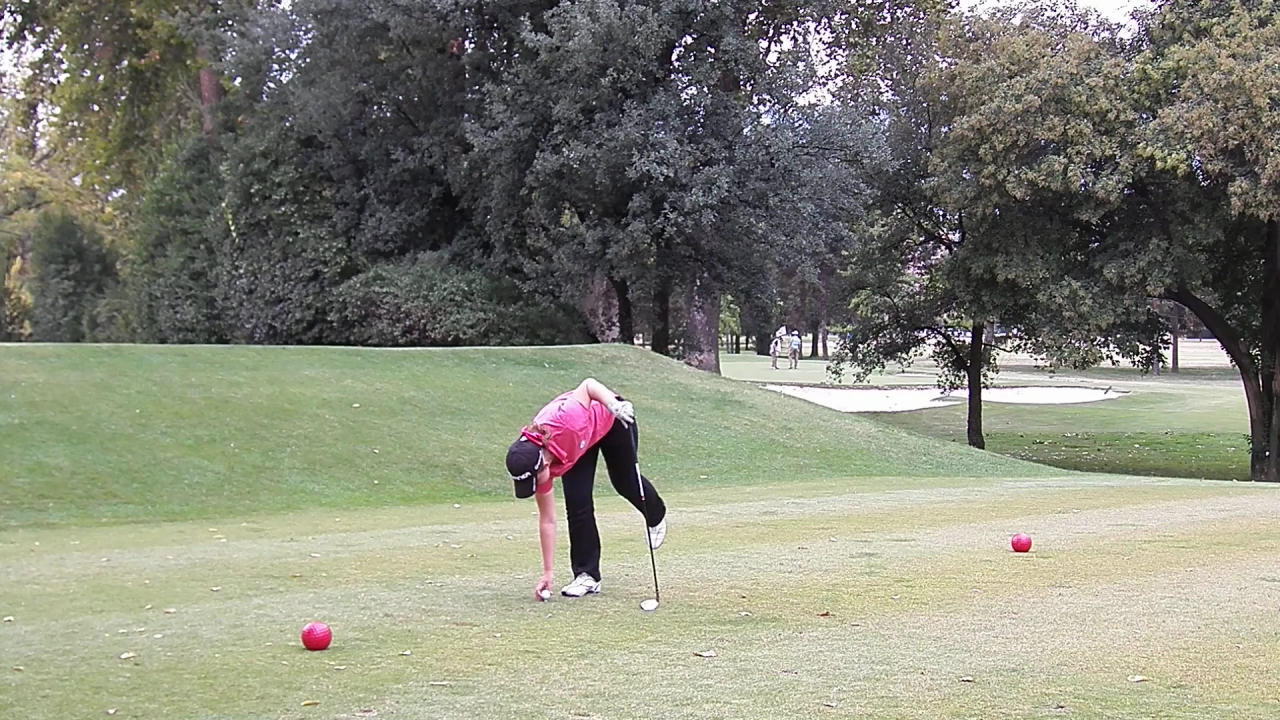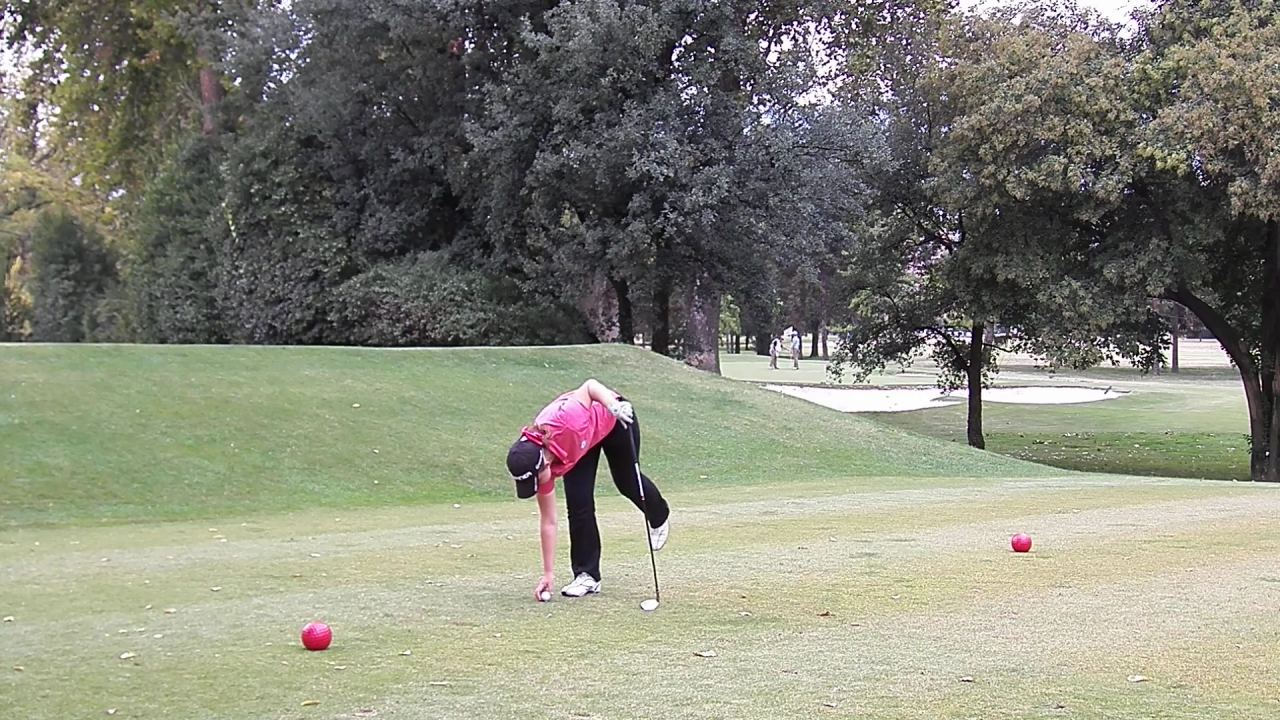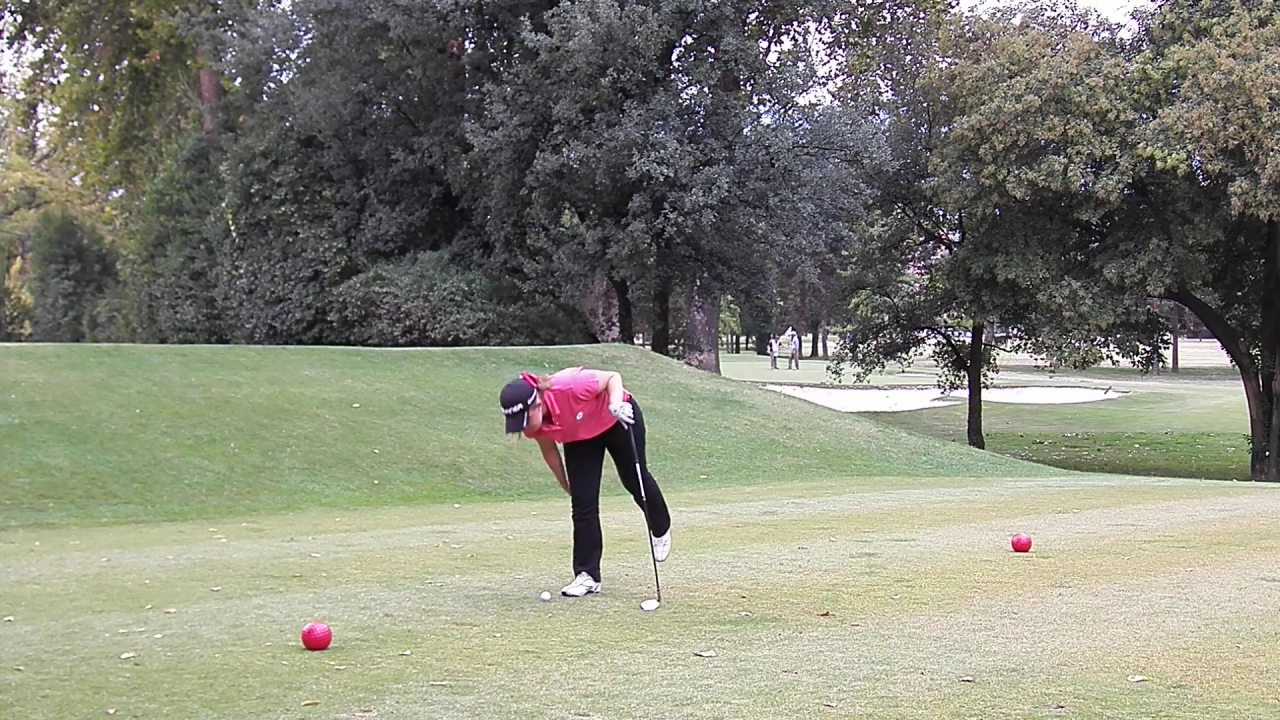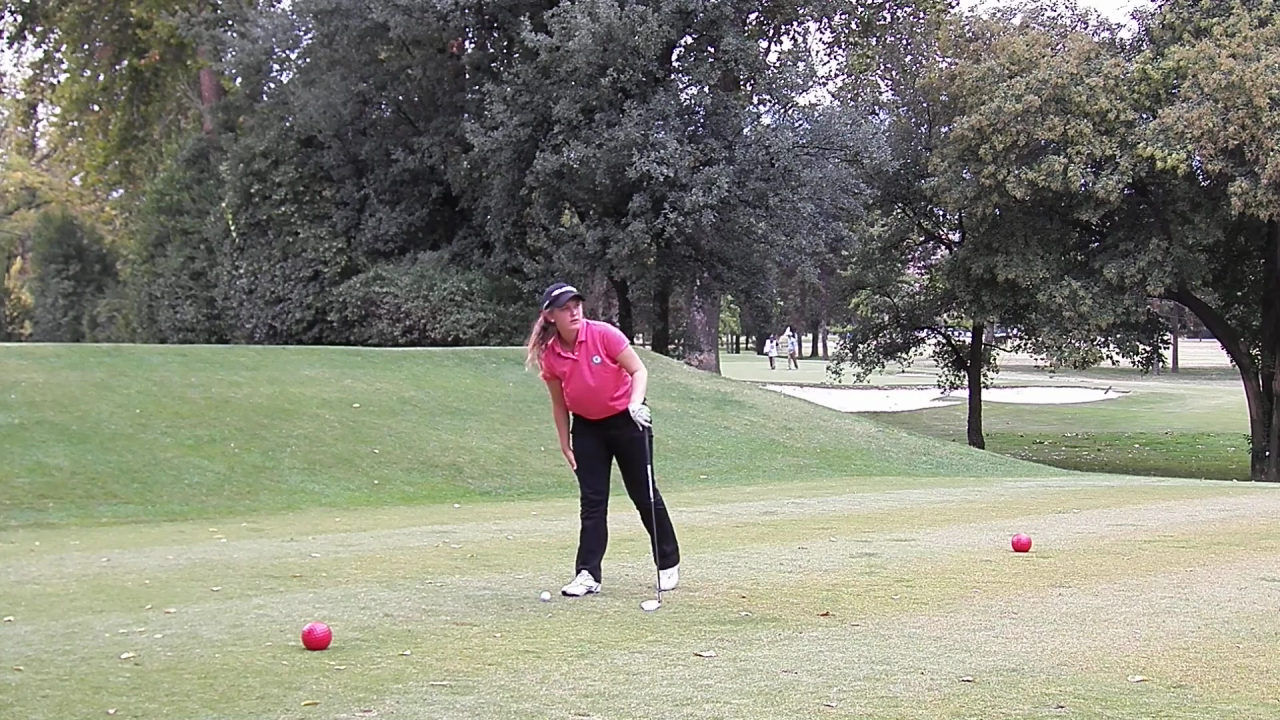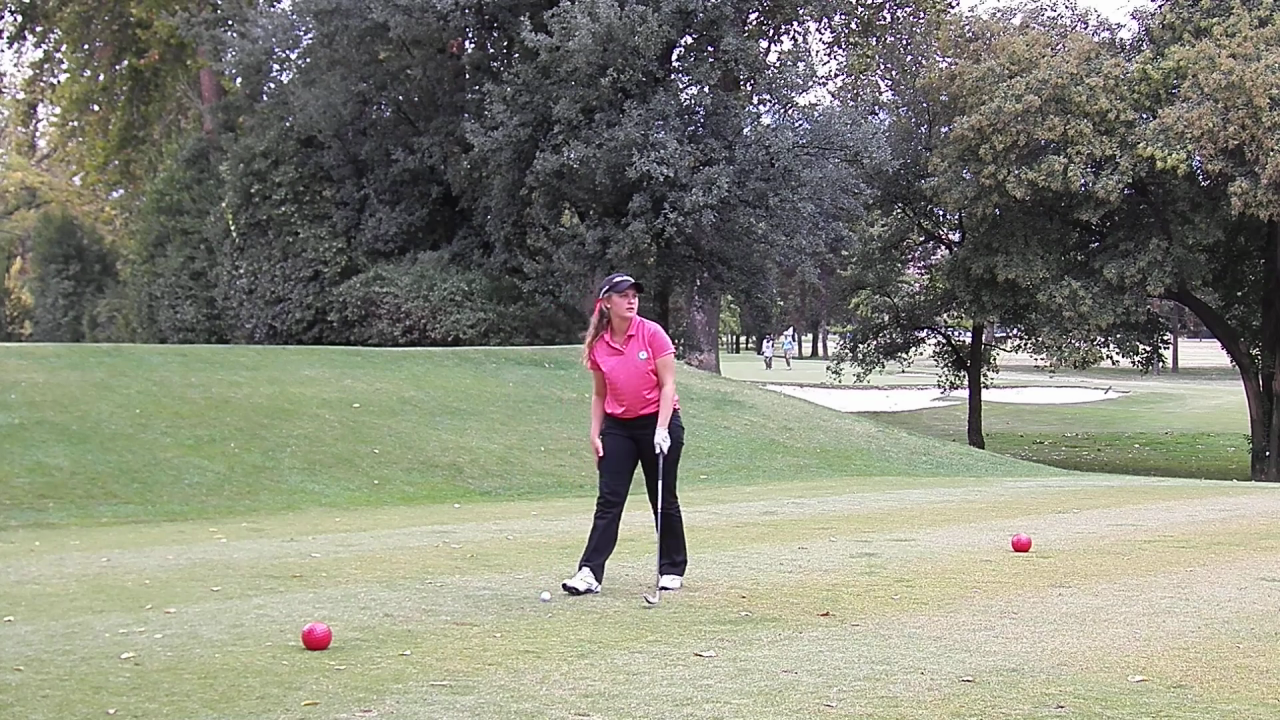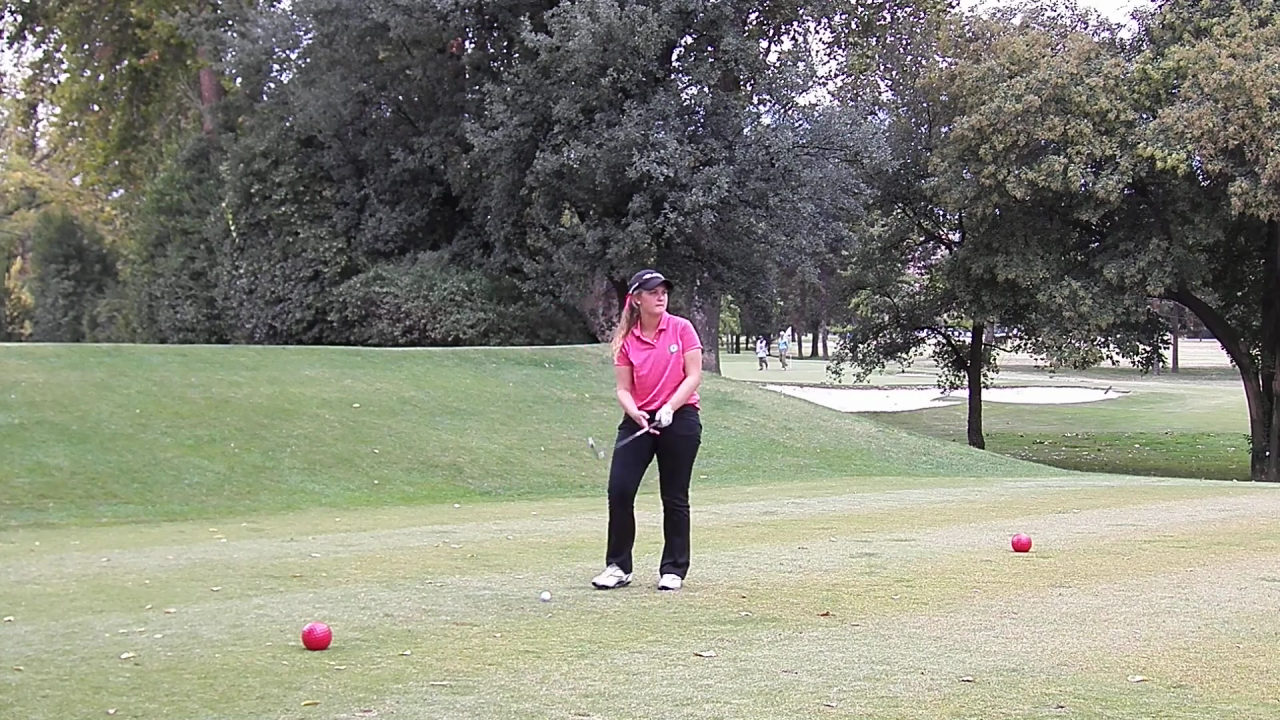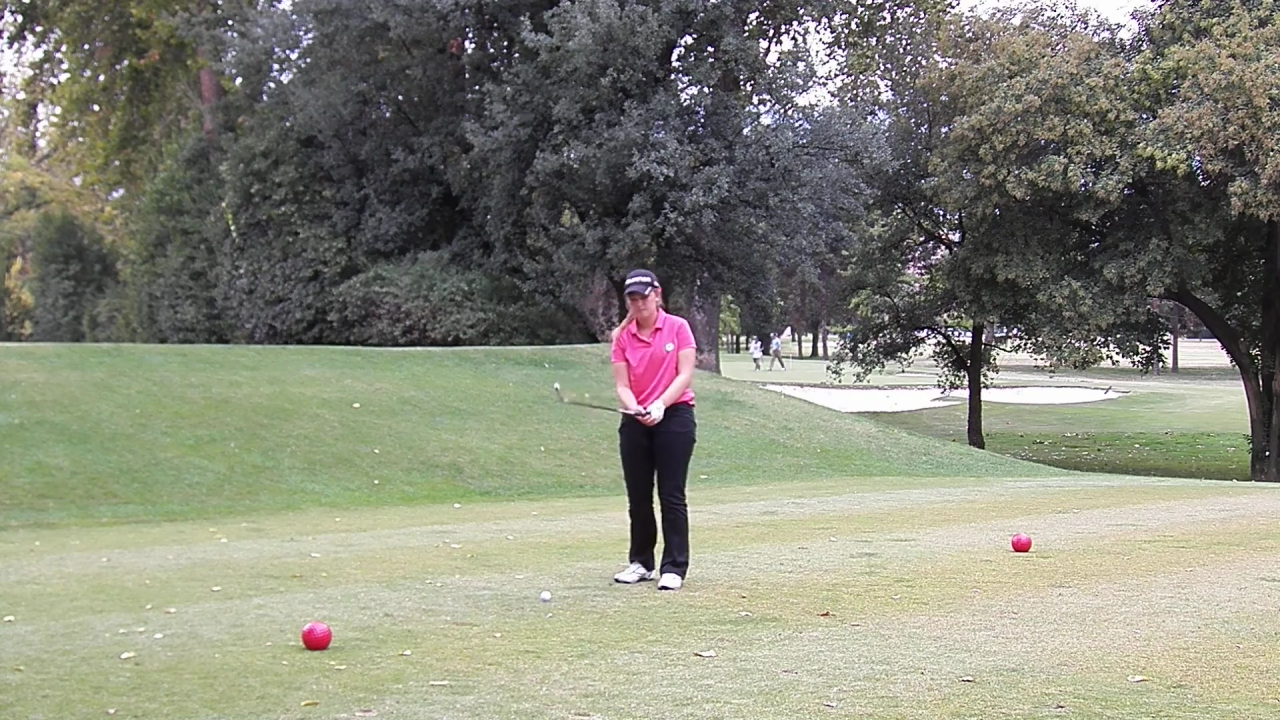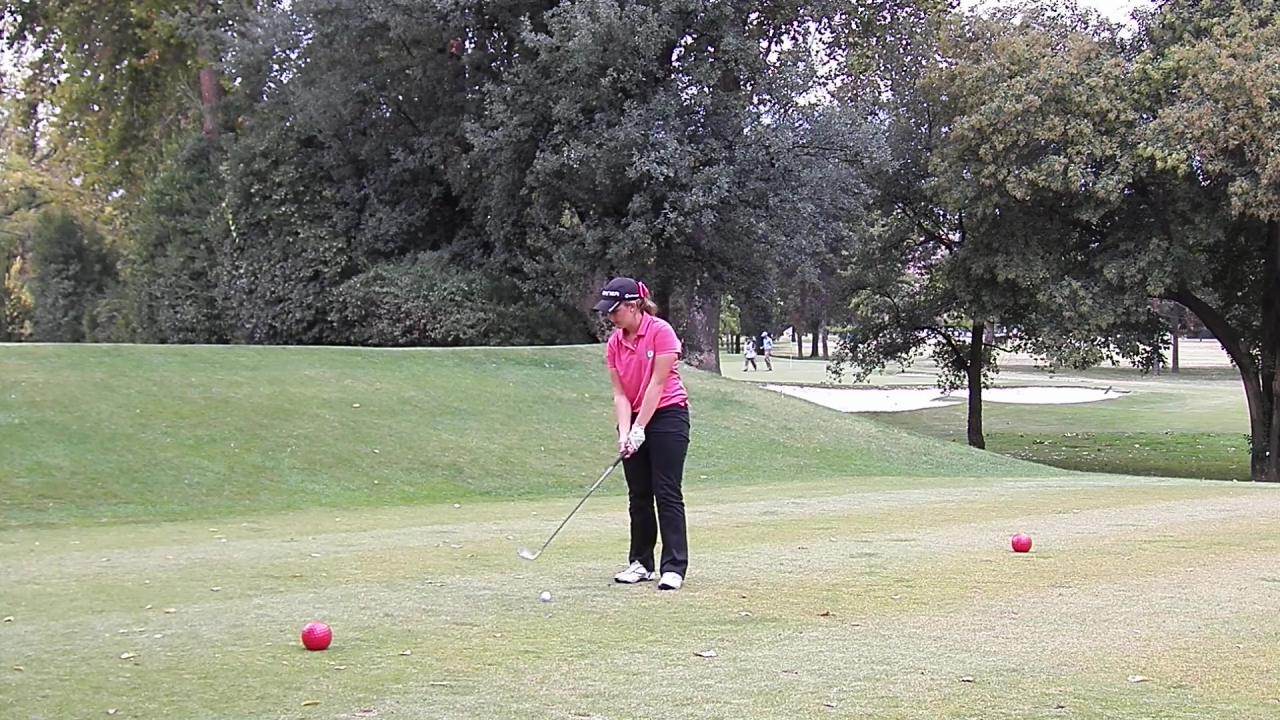
dt=0.4s
person 1, frame 1
left shoulder: (564, 423)
right shoulder: (535, 461)
left elbow: (588, 384)
right elbow: (547, 520)
left wrist: (614, 404)
right wrist: (548, 571)
left hip: (613, 421)
right hip: (576, 443)
left knee: (627, 482)
right knee: (577, 505)
left ankle: (656, 516)
right ankle: (587, 574)
person 1, frame 2
left shoulder: (564, 423)
right shoulder: (537, 465)
left elbow: (589, 385)
right elbow: (548, 522)
left wrist: (614, 405)
right wrist: (548, 572)
left hip: (615, 422)
right hip: (579, 445)
left knee: (628, 482)
right knee: (578, 505)
left ankle: (659, 517)
right ankle: (587, 574)
person 1, frame 3
left shoulder: (568, 388)
right shoulder: (531, 425)
left elbow: (613, 377)
right elbow: (549, 449)
left wrist: (616, 404)
right wrist: (566, 484)
left hip: (619, 419)
right hip: (580, 439)
left knee: (636, 480)
right knee: (583, 502)
left ankle: (660, 529)
right ankle: (587, 573)
person 1, frame 4
left shoulder: (603, 334)
right shoulder: (548, 356)
left elbow: (639, 370)
right elbow: (560, 404)
left wrist: (636, 403)
right wrist: (566, 447)
left hip: (627, 419)
right hip: (588, 428)
left knee: (643, 494)
right knee: (592, 501)
left ankle: (668, 562)
right ankle: (588, 574)
person 1, frame 5
left shoulder: (652, 333)
right shoulder: (597, 344)
left elbow: (668, 384)
right elbow: (600, 394)
left wrist: (663, 428)
right wrist: (595, 434)
left hip: (657, 425)
right hip: (618, 427)
left knee: (664, 499)
right knee: (609, 500)
left ankle: (673, 568)
right ankle: (590, 572)
person 1, frame 6
left shoulder: (681, 328)
right shoulder: (625, 339)
left elbow: (694, 376)
right elbow: (623, 389)
left wrist: (669, 408)
right wrist: (636, 414)
left hip: (680, 420)
right hip: (640, 422)
left knee: (674, 498)
right knee: (619, 490)
left ankle: (673, 568)
right ankle: (618, 566)
person 1, frame 7
left shoulder: (678, 327)
right shoulder: (622, 337)
left elbow: (685, 375)
right elbow: (622, 386)
left wrist: (659, 404)
right wrist: (635, 408)
left hip: (674, 418)
right hip: (635, 422)
left knee: (671, 495)
right knee: (638, 496)
left ankle: (673, 567)
right ankle: (641, 562)
person 1, frame 8
left shoulder: (661, 331)
right shoulder: (614, 343)
left elbow: (657, 384)
right elbow: (620, 393)
left wrist: (641, 429)
right wrist: (625, 433)
left hip: (667, 417)
right hip: (633, 422)
left knee: (667, 493)
right knee: (639, 495)
left ankle: (673, 566)
right ankle: (641, 562)
